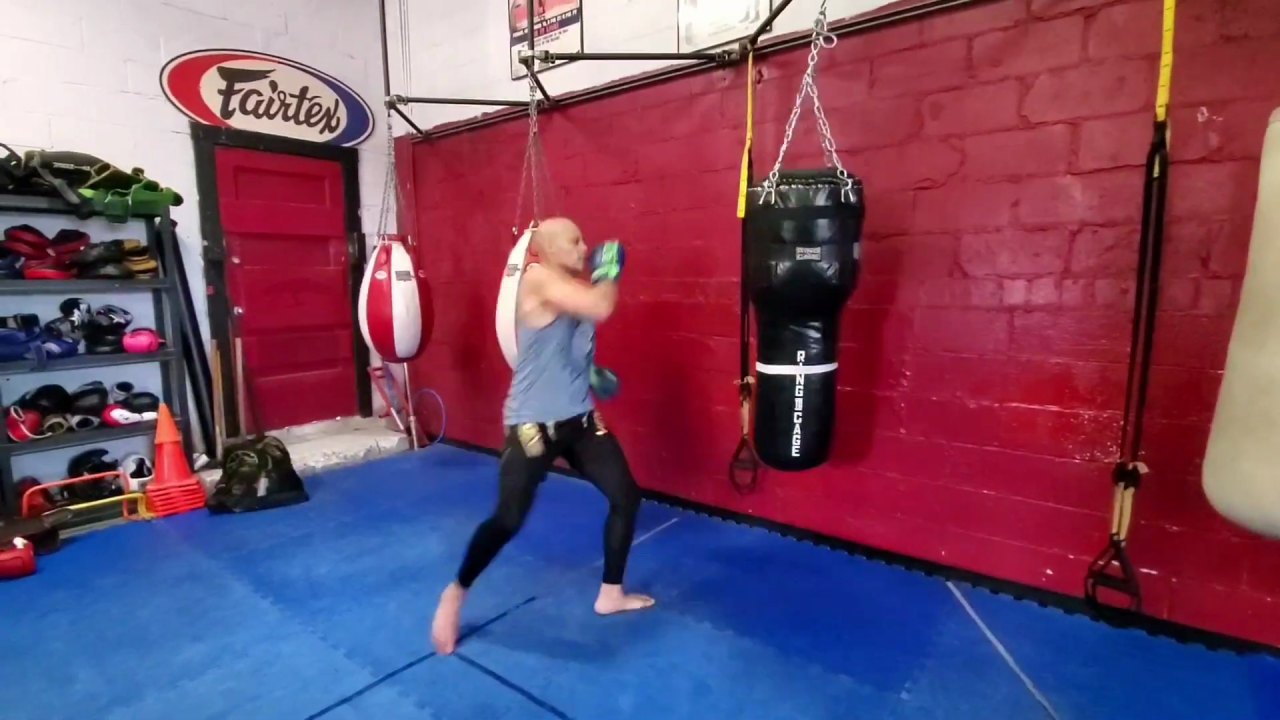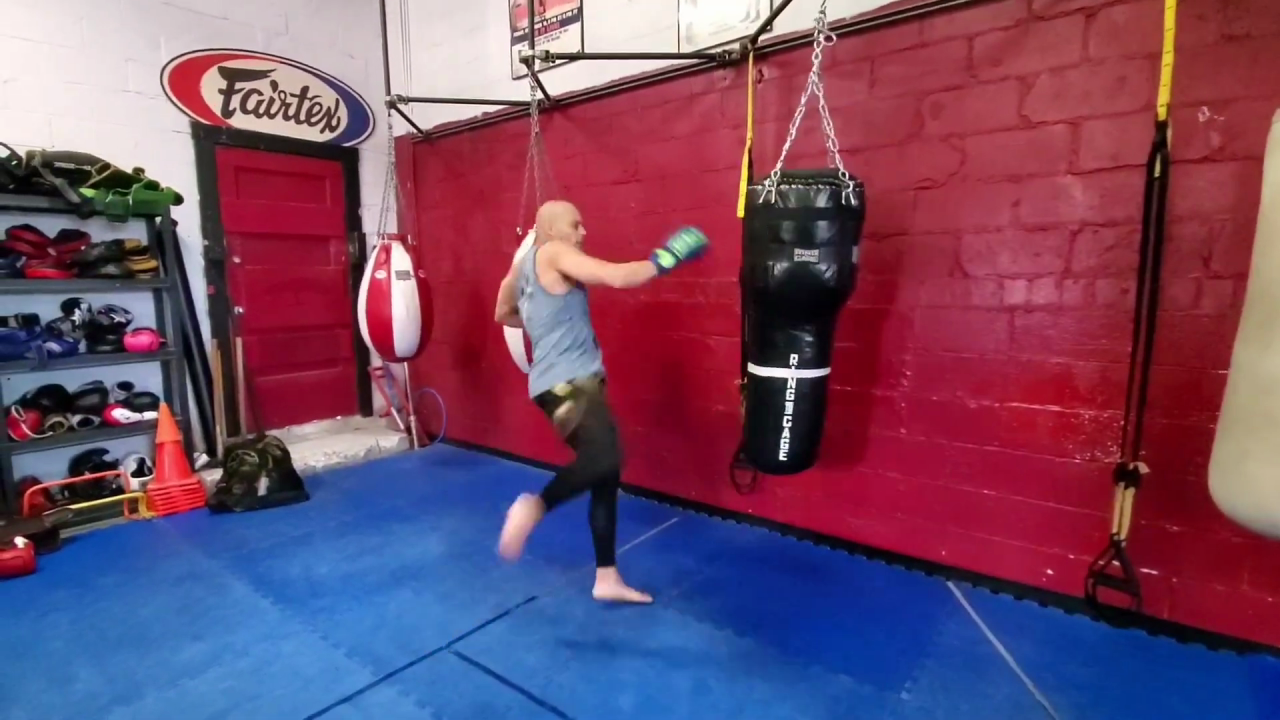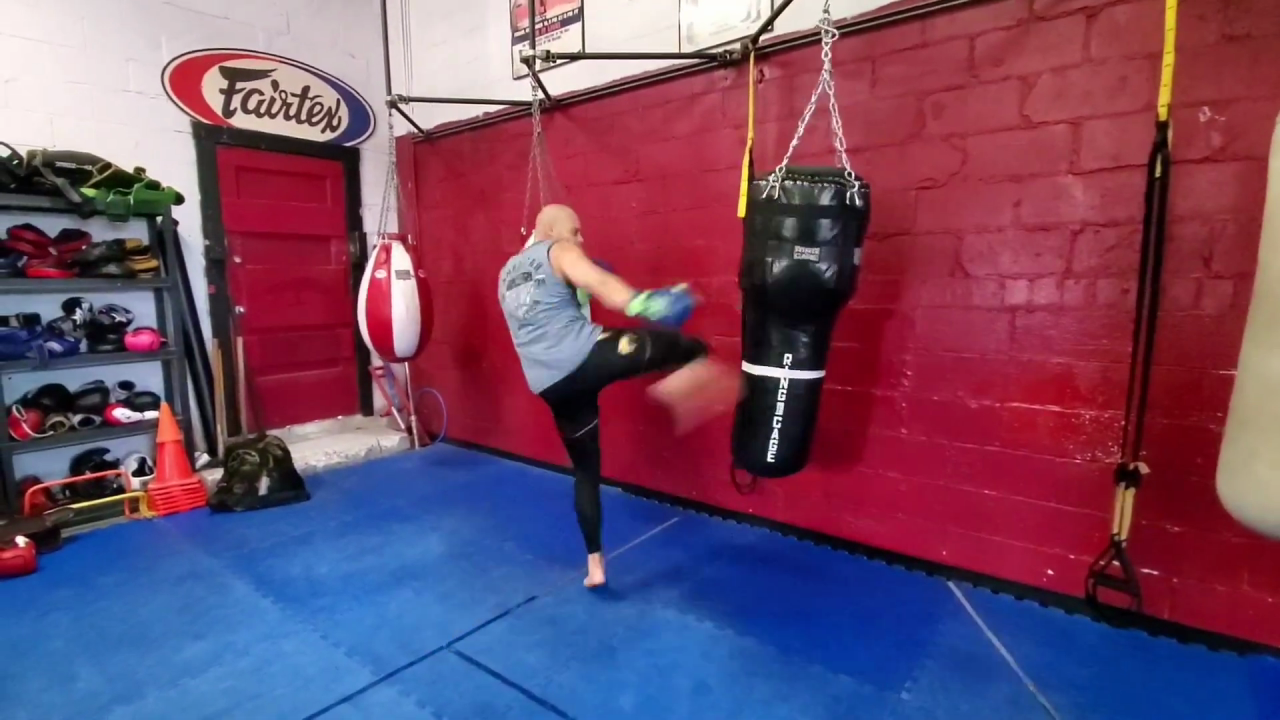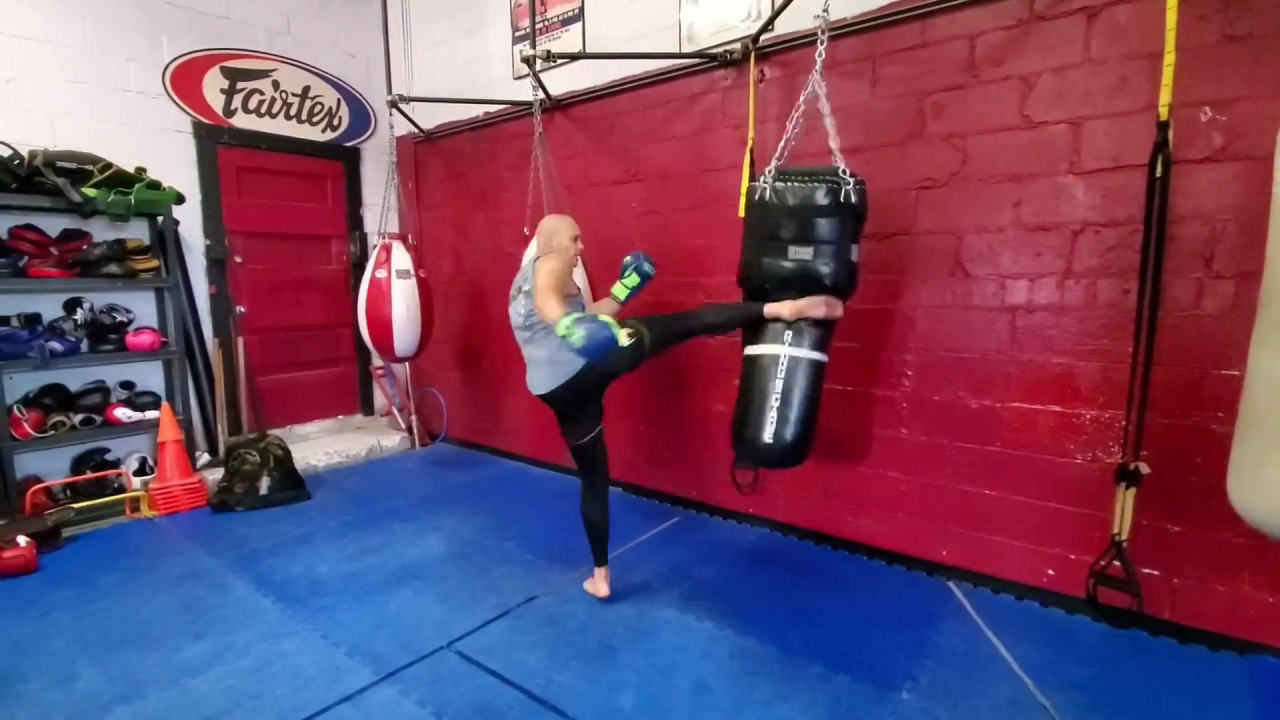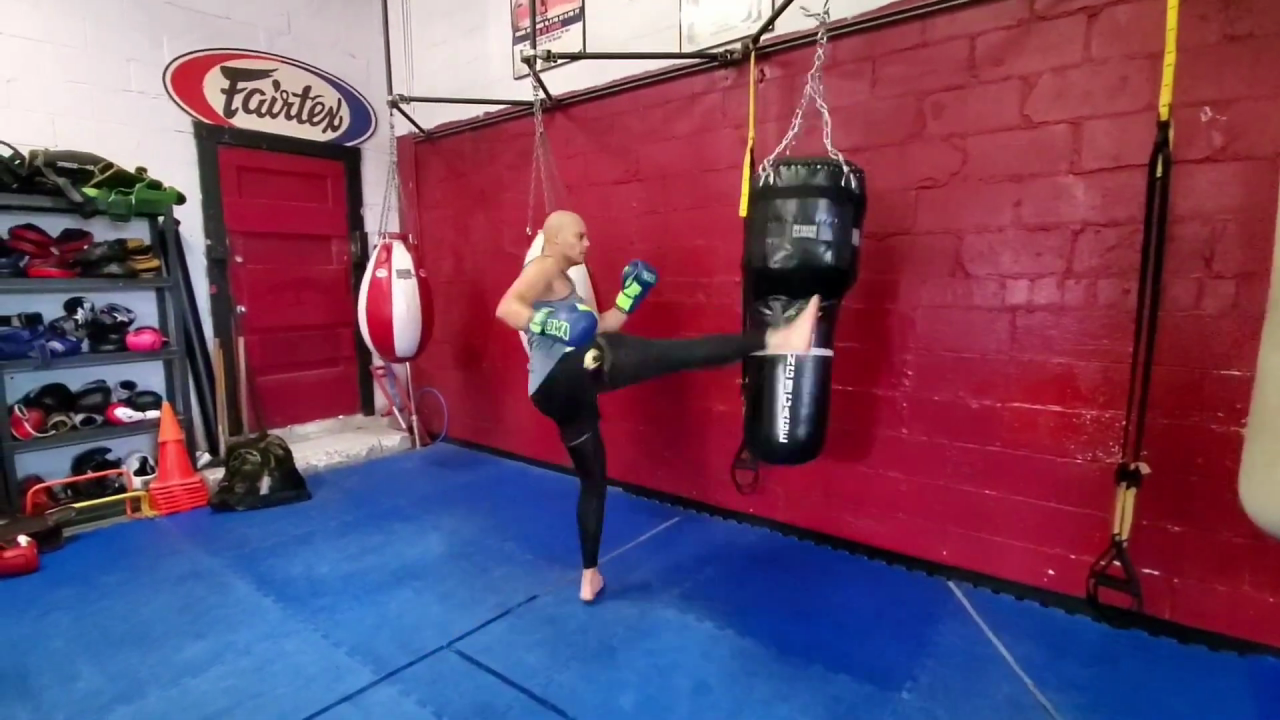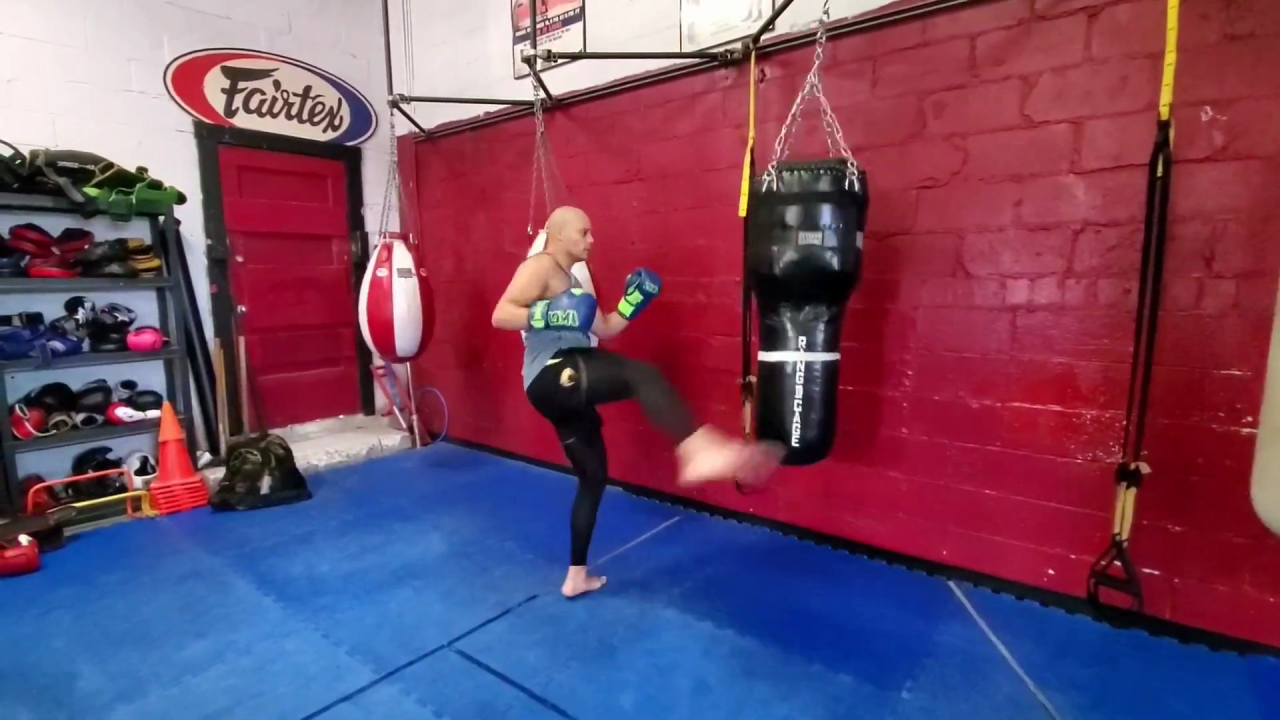
dt=0.1s
person 1, frame 1
left shoulder: (569, 284)
right shoulder: (539, 278)
right elbow: (597, 307)
left wrist: (592, 372)
right wrist: (607, 269)
left hip: (580, 416)
right hip: (535, 421)
left knee: (626, 495)
right knee: (508, 522)
left ankle: (612, 593)
right ankle: (454, 597)
person 1, frame 2
left shoulder: (521, 268)
right shoulder: (554, 253)
left elbow: (502, 315)
right elbow: (619, 278)
right wrist: (672, 253)
left hip: (564, 382)
right hip: (570, 381)
left knee: (605, 477)
right knee: (601, 464)
left ankle: (607, 578)
right ankle: (533, 507)
person 1, frame 3
left shoulder: (512, 269)
right shoulder: (560, 251)
right elbow: (604, 287)
right wrist: (651, 303)
left hip: (552, 383)
right hip: (583, 359)
left knee: (587, 468)
right knee: (676, 335)
left ankle: (594, 564)
right ankle: (680, 380)
person 1, frame 4
left shoulder: (526, 278)
right shoulder: (551, 264)
right elbow: (546, 300)
left wrist: (625, 287)
right wrist: (574, 327)
left hip: (555, 388)
right hip: (584, 365)
left knee: (594, 478)
right knee: (685, 324)
left ankle: (599, 577)
right ankle: (780, 310)
person 1, frame 5
left shoulder: (562, 279)
right shoulder: (545, 268)
left elbow: (603, 325)
right elbow: (507, 308)
left wrist: (630, 293)
right wrist: (545, 322)
left hip: (558, 388)
right hip: (566, 371)
left knee: (593, 477)
right knee: (664, 352)
left ankle: (590, 577)
right ankle: (775, 340)
person 1, frame 6
left shoulder: (566, 277)
right shoulder: (541, 267)
left elbow: (603, 328)
right elbow: (500, 315)
left wrist: (635, 300)
right wrist: (549, 315)
left hip: (560, 387)
right hip: (555, 375)
left knee: (594, 476)
right knee: (643, 374)
left ankle: (578, 574)
right ankle: (698, 450)
